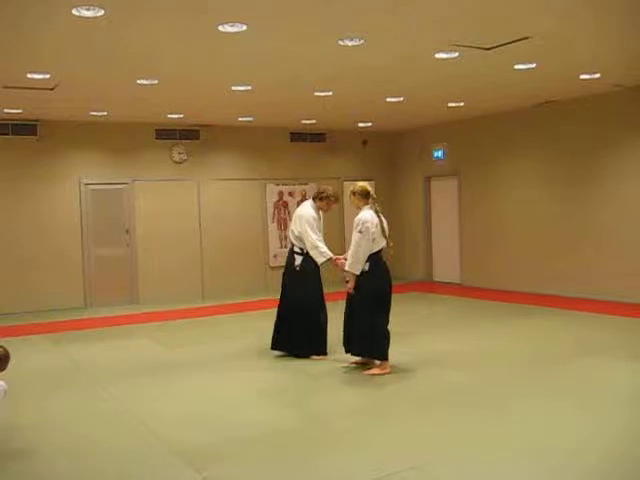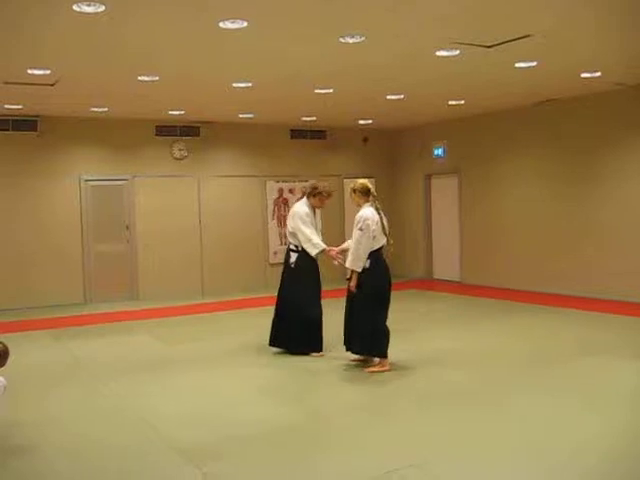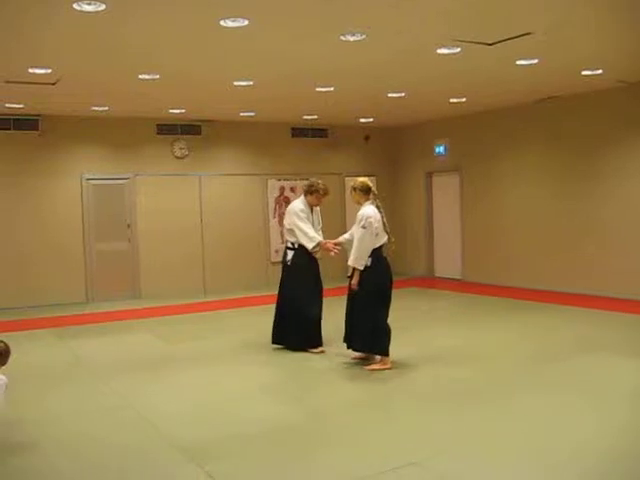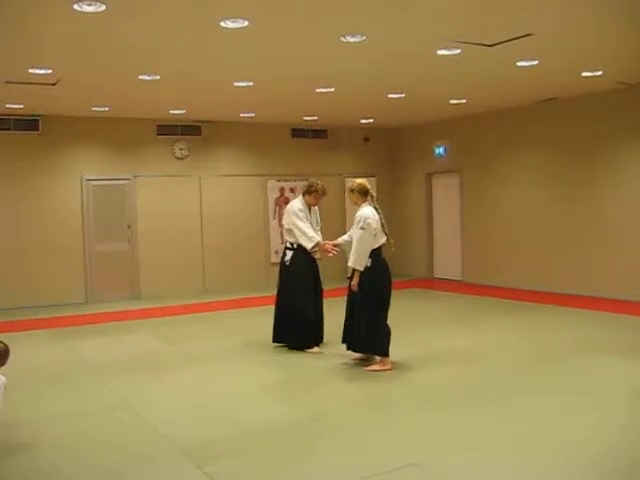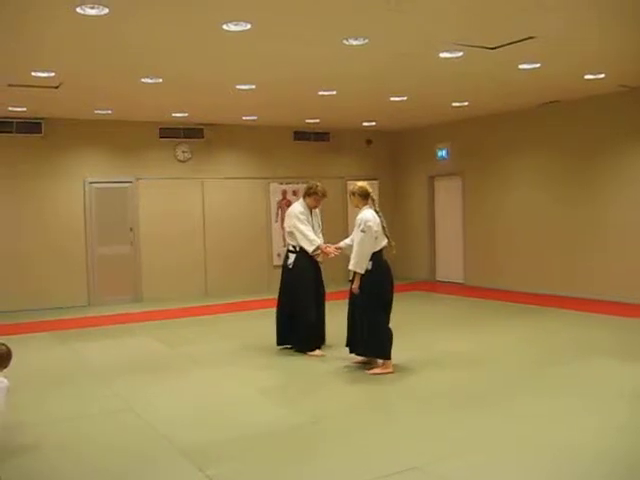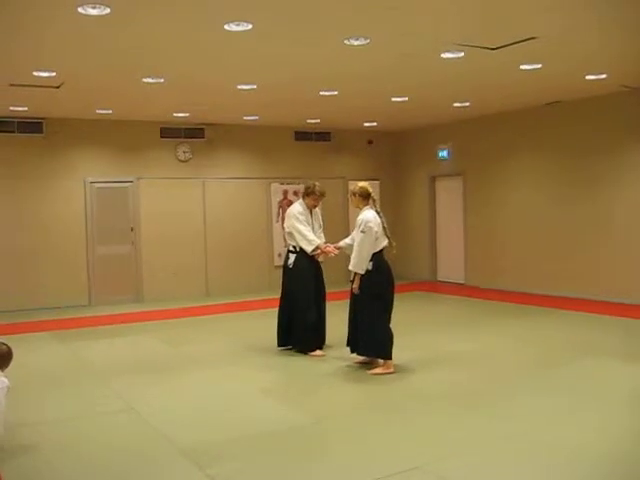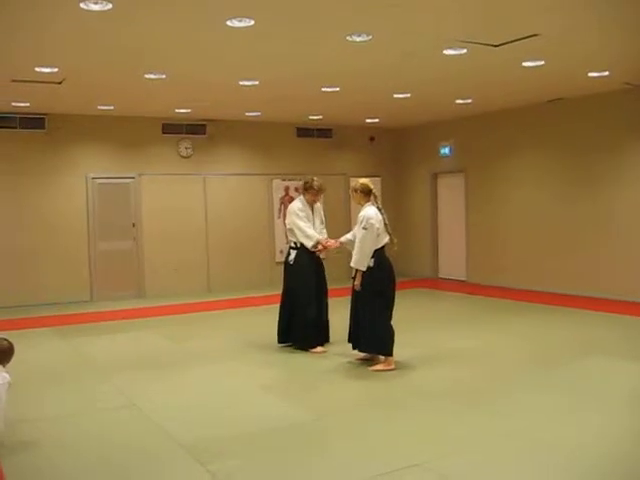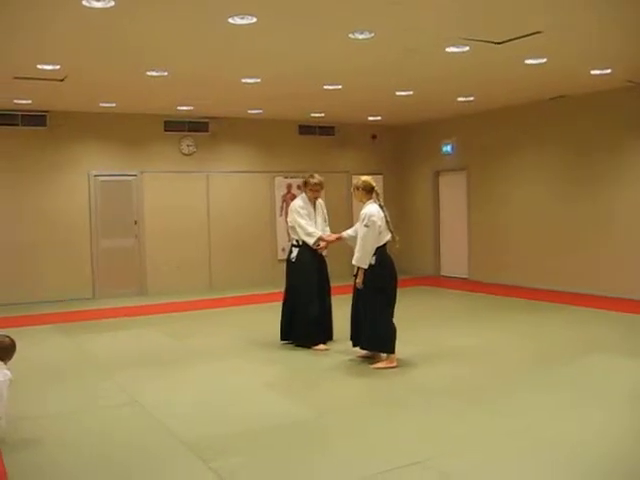
dt=0.2s
person 1, frame 1
left shoulder: (363, 218)
right shoulder: (377, 216)
left elbow: (360, 250)
left wrist: (352, 278)
right wrist: (346, 257)
left hip: (370, 273)
right hip: (377, 269)
left knee: (373, 317)
right knee: (363, 314)
left ankle: (383, 363)
right ankle: (369, 356)
person 1, frame 2
left shoulder: (364, 215)
right shoulder: (376, 213)
left elbow: (361, 248)
left wrist: (354, 276)
right wrist: (340, 248)
left hip: (370, 270)
right hip: (376, 267)
left knee: (373, 314)
right knee: (363, 312)
left ankle: (383, 361)
right ankle: (368, 354)
person 1, frame 3
left shoulder: (366, 213)
right shoulder: (374, 210)
left elbow: (362, 246)
right elbow: (355, 235)
left wrist: (356, 274)
right wrist: (335, 242)
left hip: (371, 268)
right hip: (376, 265)
left knee: (374, 312)
right knee: (364, 310)
left ankle: (384, 359)
right ankle: (369, 351)
person 1, frame 4
left shoulder: (364, 214)
right shoulder: (370, 211)
left elbow: (361, 247)
right elbow: (353, 236)
left wrist: (356, 276)
right wrist: (333, 243)
left hip: (371, 269)
right hip: (374, 267)
left knee: (374, 312)
right knee: (363, 310)
left ankle: (384, 360)
right ankle: (369, 352)
person 1, frame 5
left shoulder: (365, 217)
right shoulder: (370, 214)
left elbow: (362, 250)
right elbow: (356, 240)
left wrist: (357, 278)
right wrist: (335, 247)
left hip: (373, 272)
right hip: (375, 269)
left knee: (375, 315)
right knee: (365, 313)
left ankle: (386, 363)
right ankle: (371, 355)
person 1, frame 6
left shoulder: (366, 218)
right shoulder: (371, 215)
left elbow: (362, 250)
right elbow: (356, 239)
left wrist: (357, 278)
right wrist: (336, 246)
left hip: (374, 272)
right hip: (375, 269)
left knee: (377, 315)
right knee: (366, 313)
left ankle: (387, 363)
right ankle: (372, 355)
person 1, frame 7
left shoulder: (368, 215)
right shoulder: (372, 211)
left elbow: (364, 247)
right elbow: (357, 235)
left wrist: (359, 275)
right wrist: (338, 241)
left hip: (375, 268)
right hip: (376, 266)
left knee: (378, 312)
right knee: (367, 310)
left ankle: (388, 360)
right ankle: (373, 352)
person 1, frame 8
left shoulder: (370, 212)
right shoulder: (373, 209)
left elbow: (366, 245)
right elbow: (358, 231)
left wrist: (361, 273)
right wrist: (337, 237)
left hip: (377, 266)
right hip: (377, 264)
left knee: (379, 310)
right knee: (368, 307)
left ankle: (390, 357)
right ankle: (375, 349)
person 2, frame 1
left shoulder: (313, 210)
right shoulder: (307, 214)
right elbow: (314, 242)
left wrist: (331, 257)
right wrist: (333, 259)
left hip: (302, 259)
right hip: (302, 261)
left knee: (296, 303)
right knee: (310, 305)
left ankle: (293, 344)
right ankle: (309, 348)
person 2, frame 2
left shoulder: (312, 209)
right shoulder: (300, 211)
right elbow: (308, 237)
left wrist: (327, 249)
right wrist: (327, 251)
left hip: (305, 257)
right hip: (298, 258)
left knee: (303, 300)
right knee: (304, 302)
left ankle: (290, 341)
right ankle: (307, 345)
person 2, frame 3
left shoulder: (314, 209)
right shoulder: (296, 208)
right elbow: (305, 232)
left wrist: (322, 245)
right wrist: (323, 244)
left hip: (308, 255)
right hip: (296, 256)
left knee: (313, 296)
right knee: (302, 299)
left ankle: (295, 338)
right ankle: (308, 341)
person 2, frame 4
left shoulder: (313, 209)
right shoulder: (294, 208)
right elbow: (304, 232)
left wrist: (320, 246)
right wrist: (321, 244)
left hip: (308, 255)
right hip: (295, 257)
left knee: (313, 296)
right knee: (300, 299)
left ankle: (302, 337)
right ankle: (304, 341)
person 2, frame 5
left shoulder: (314, 212)
right shoulder: (295, 211)
right elbow: (305, 235)
left wrist: (321, 249)
right wrist: (323, 247)
left hip: (310, 258)
right hip: (297, 260)
left knee: (316, 299)
right knee: (303, 302)
left ankle: (313, 339)
right ankle: (307, 344)
person 2, frame 6
left shoulder: (315, 212)
right shoulder: (294, 212)
right elbow: (305, 235)
left wrist: (321, 249)
right wrist: (322, 247)
left hip: (311, 259)
right hip: (298, 259)
left knee: (316, 299)
right knee: (303, 302)
left ankle: (314, 340)
right ankle: (307, 344)
person 2, frame 7
left shoulder: (317, 207)
right shoulder: (295, 208)
left elbow: (321, 229)
right elbow: (305, 231)
left wrist: (322, 244)
right wrist: (323, 242)
left hip: (313, 255)
right hip: (299, 256)
left knee: (318, 296)
right knee: (304, 299)
left ankle: (317, 337)
right ankle: (307, 341)
person 2, frame 8
left shoulder: (320, 204)
right shoulder: (297, 206)
left elbow: (324, 227)
right elbow: (306, 229)
left wrist: (324, 242)
right wrist: (325, 238)
left hip: (316, 253)
right hip: (301, 254)
left knee: (321, 294)
right knee: (305, 296)
left ankle: (319, 334)
right ankle: (310, 338)
